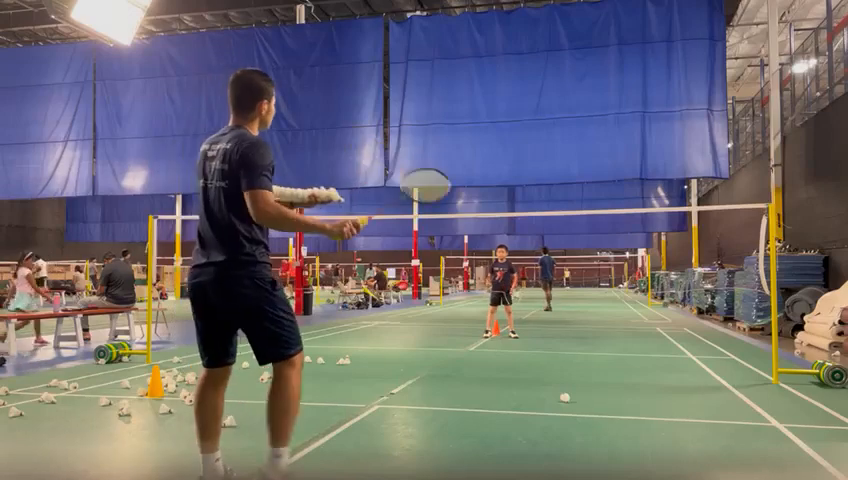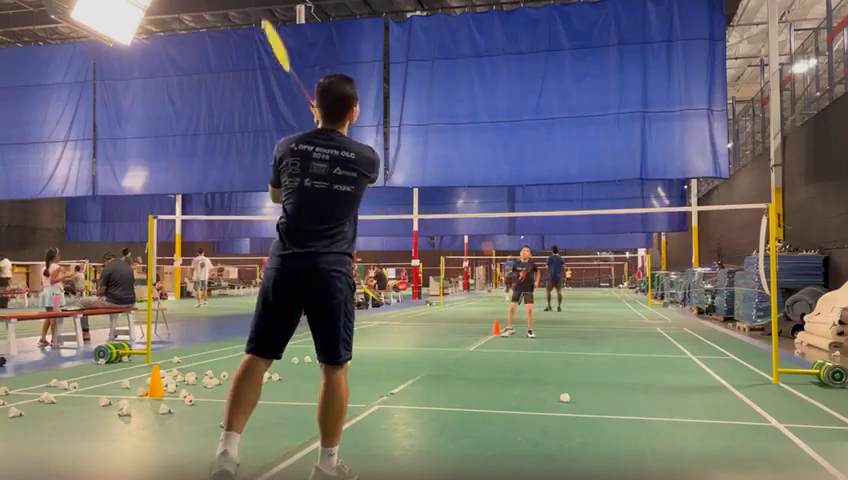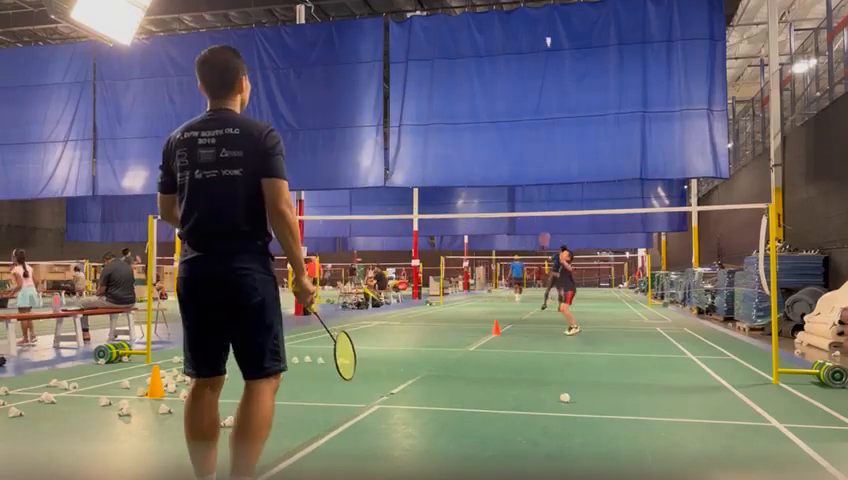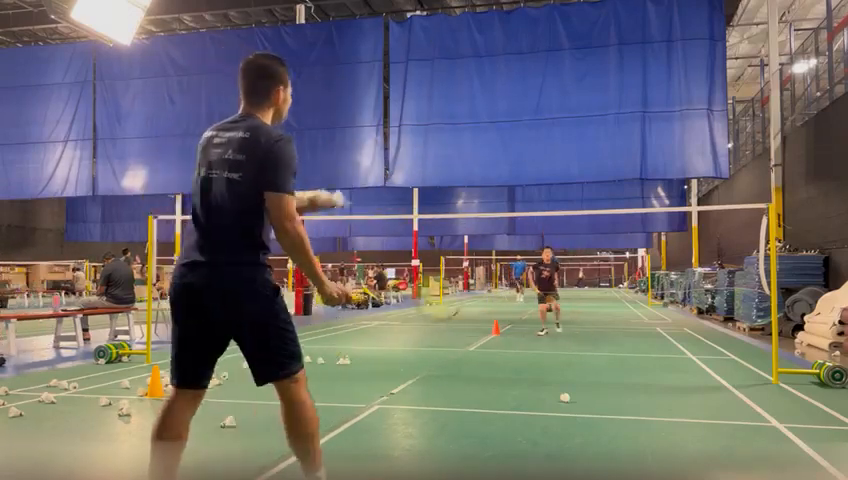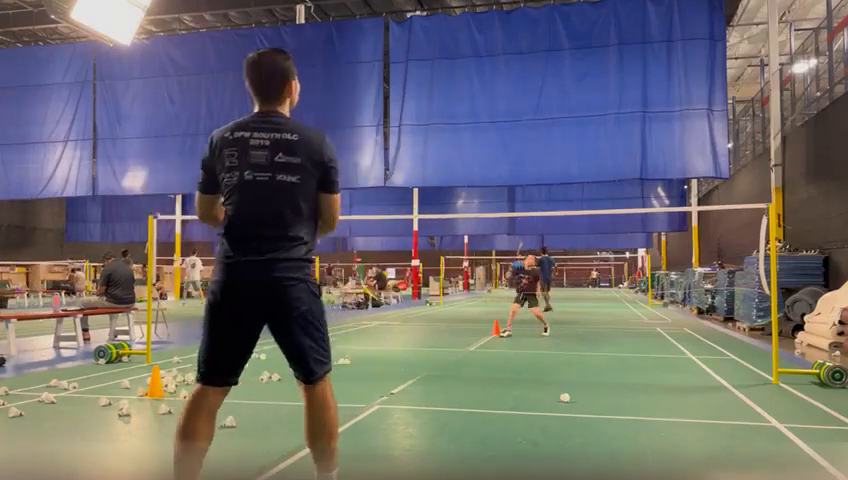
dt=1s
person 1, frame 1
left shoulder: (208, 147)
right shoulder: (253, 147)
right elbow: (261, 212)
left wrist: (299, 200)
right wrist: (327, 227)
left hip: (203, 274)
right hip: (244, 274)
left knee: (215, 371)
right knee: (288, 360)
person 1, frame 2
left shoulder: (287, 148)
right shoulder: (366, 158)
left hip: (283, 265)
right hip: (331, 271)
left knee: (256, 358)
right knee: (334, 368)
person 1, frame 3
left shoulder: (177, 140)
right shoulder: (261, 135)
left elbow: (167, 212)
right elbow: (281, 210)
right wrist: (300, 274)
left hip: (194, 272)
right hip: (247, 271)
left knee: (205, 382)
right knee: (263, 380)
person 1, frame 4
left shoulder: (210, 137)
right shoulder: (273, 143)
right elbow: (284, 224)
left wrist: (305, 201)
right wrist: (322, 283)
left hip: (190, 277)
right hip: (243, 279)
left knee: (185, 393)
right knee: (292, 382)
person 1, frame 5
left shoulder: (220, 140)
right shoulder: (315, 143)
left elbow: (205, 212)
right elbow: (330, 219)
left hip: (232, 276)
right hip: (290, 277)
left knee: (210, 387)
right knee: (316, 383)
